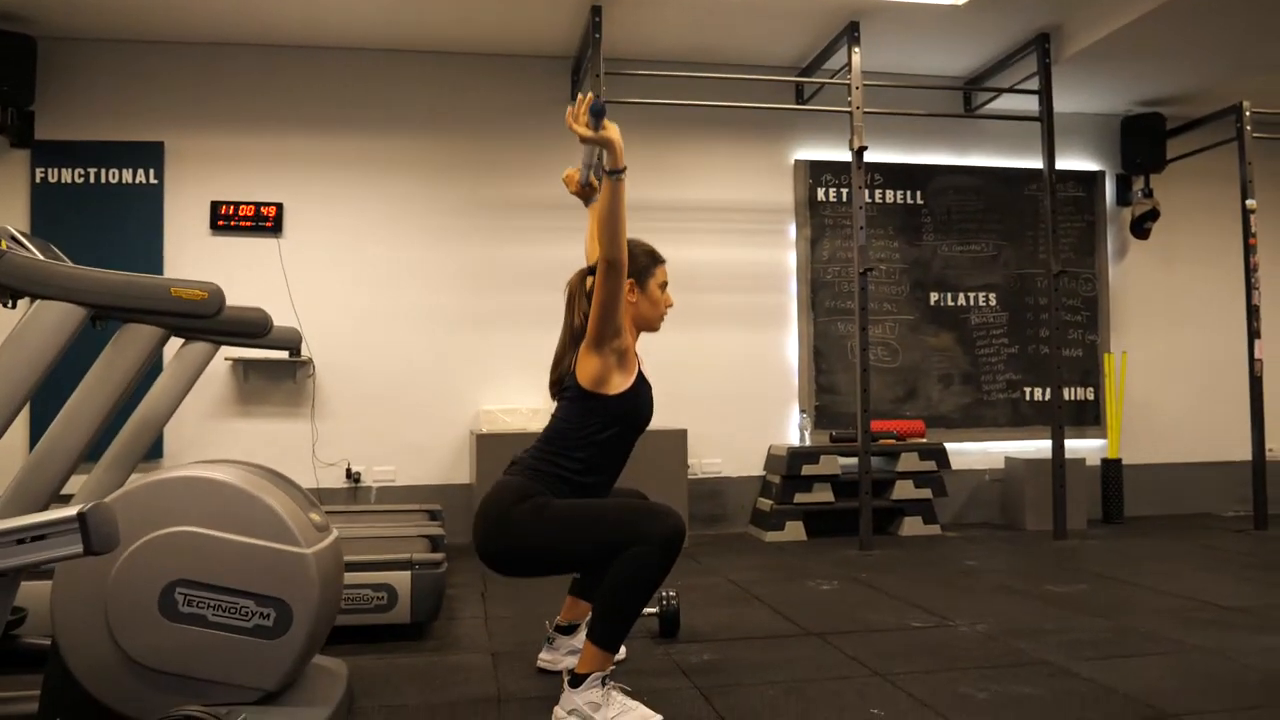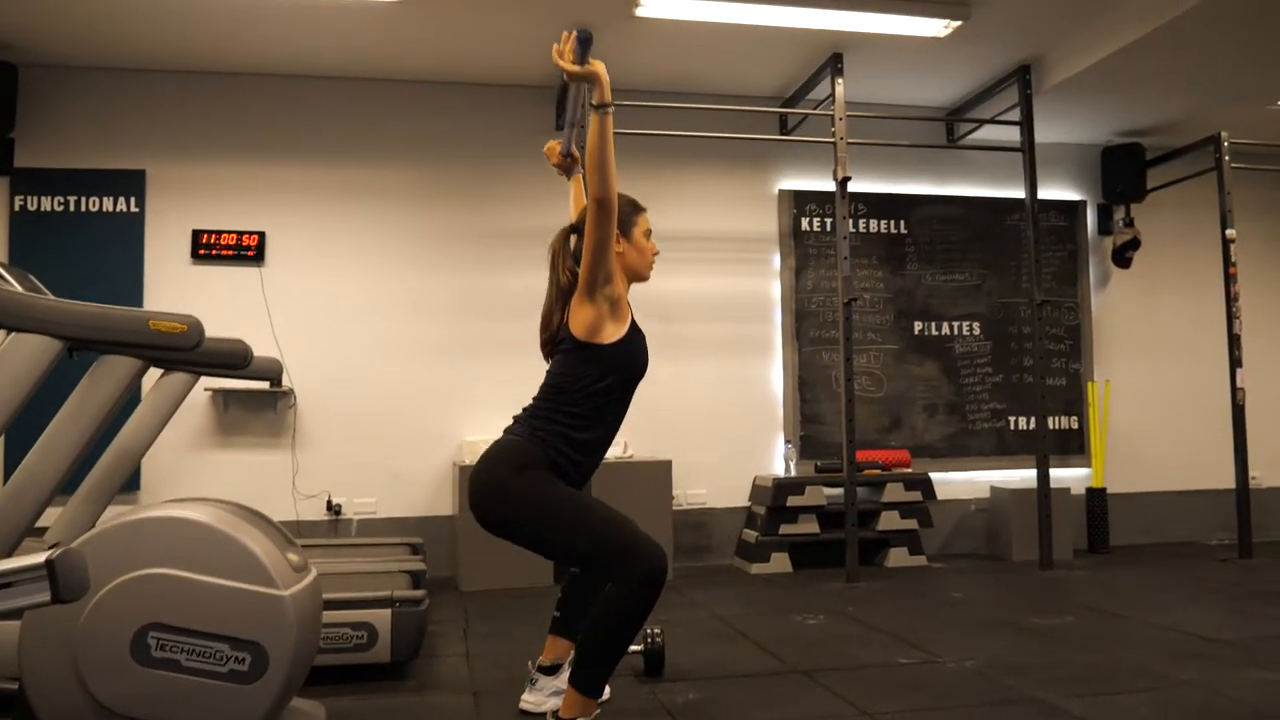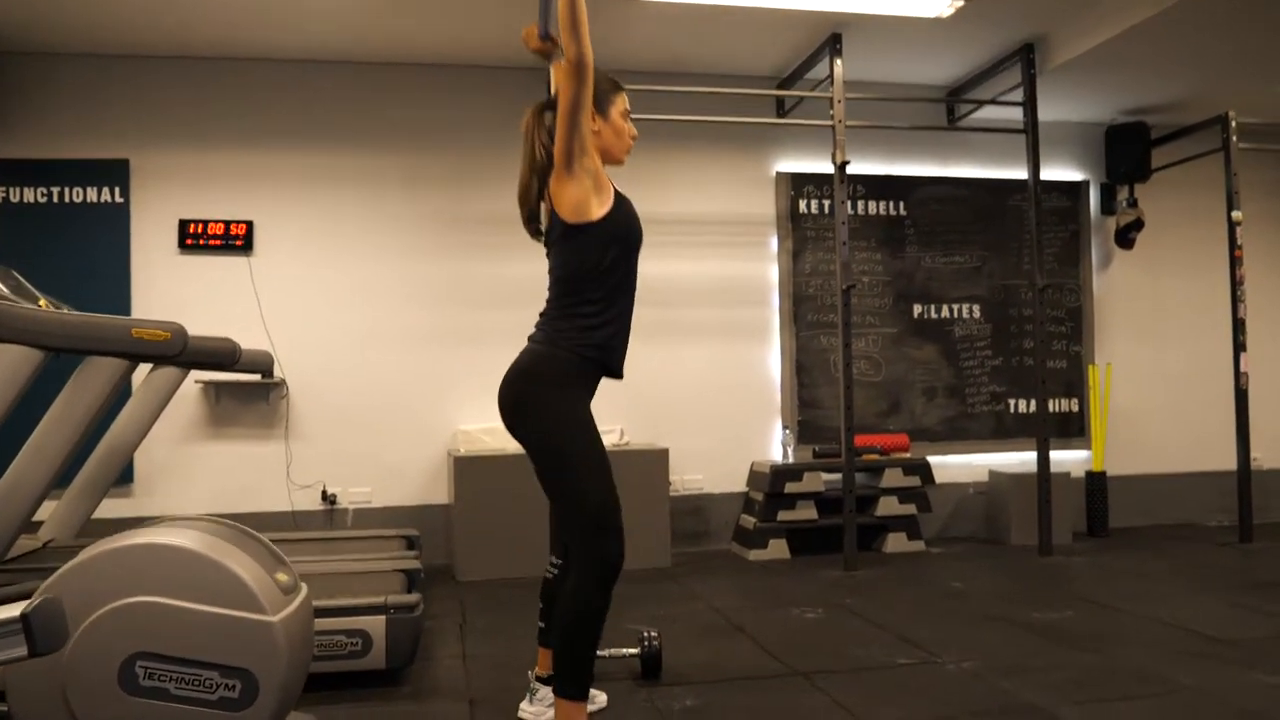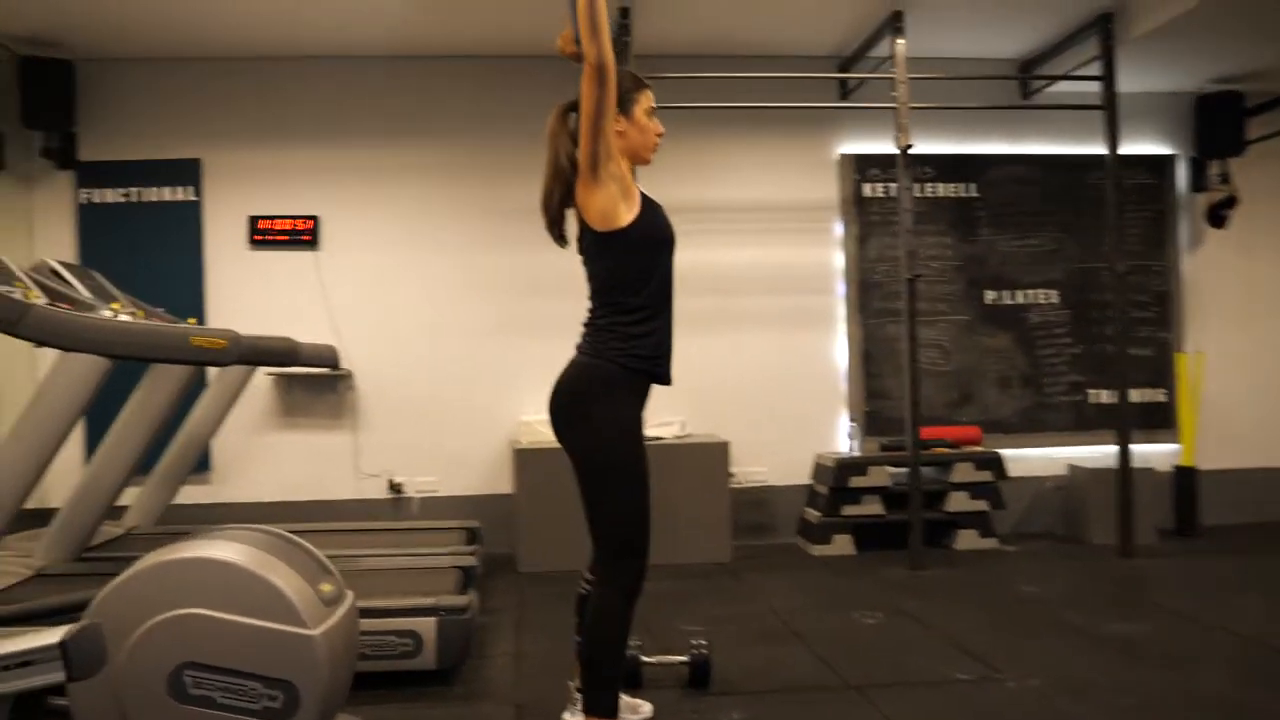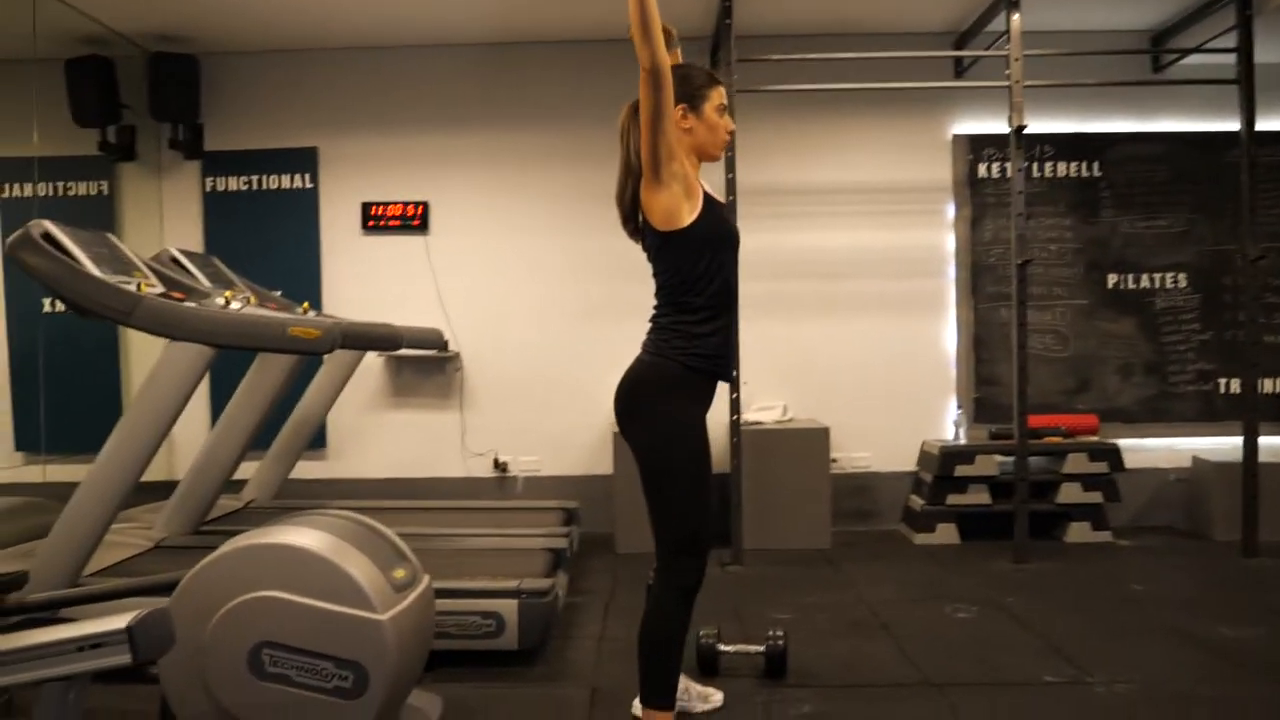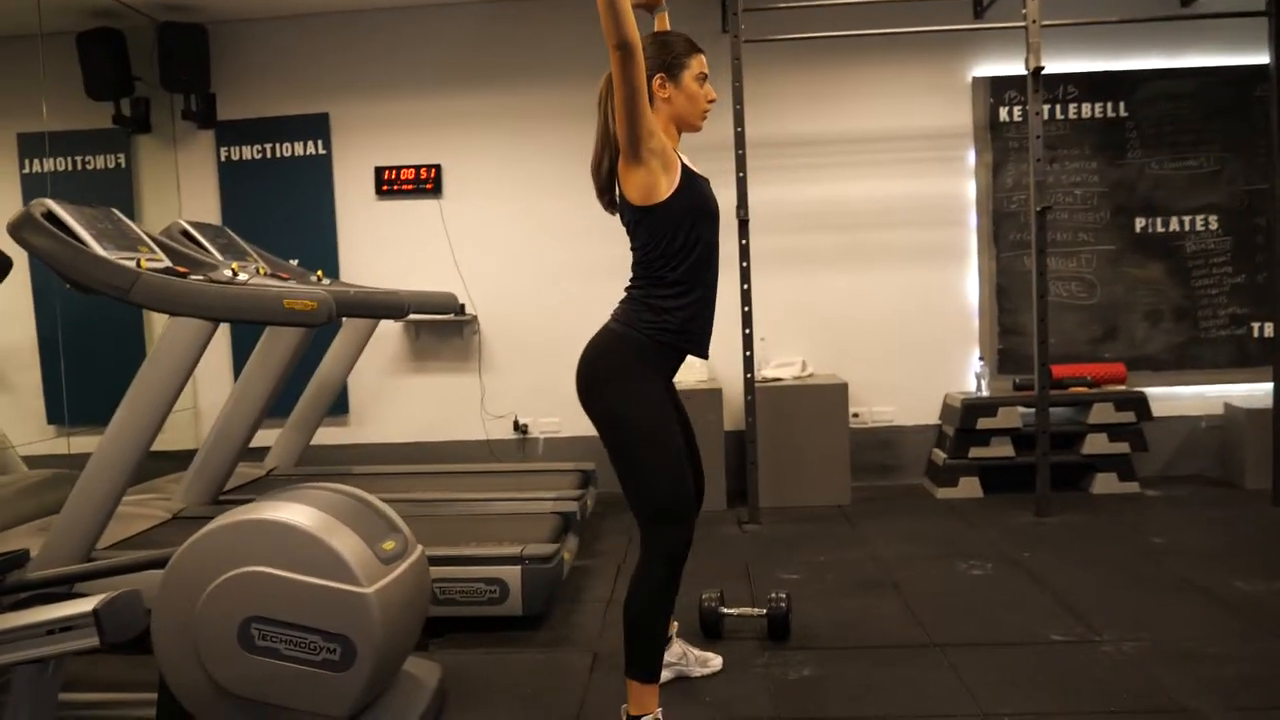
dt=0.4s
person 1, frame 1
left shoulder: (609, 343)
right shoulder: (610, 349)
left elbow: (603, 258)
right elbow: (611, 261)
left wrist: (593, 198)
right wrist: (613, 161)
left hip: (527, 507)
right hip: (515, 520)
left knee: (627, 510)
right knee: (659, 529)
left ankle: (565, 636)
person 1, frame 2
left shoulder: (598, 298)
right shoulder: (601, 301)
left elbow: (590, 213)
right elbow: (601, 208)
left wrist: (574, 171)
right wrist: (599, 101)
left hip: (524, 475)
right hip: (516, 480)
left knee: (608, 551)
right knee: (640, 563)
person 1, frame 3
left shoulder: (581, 179)
right shoulder: (579, 174)
left elbow: (570, 75)
right elbow: (579, 65)
left hip: (550, 384)
right hip: (550, 386)
left knee: (579, 538)
right knee: (599, 548)
person 1, frame 4
left shoulder: (612, 187)
right shoulder: (605, 181)
left elbow: (601, 75)
right elbow: (601, 69)
left hip: (604, 390)
right hip: (602, 393)
left knee: (615, 556)
right knee: (622, 563)
person 1, frame 5
left shoulder: (681, 179)
right shoulder: (667, 178)
left elbow: (669, 81)
right elbow: (653, 73)
left hip: (674, 389)
right hip: (666, 392)
left knee: (685, 553)
right knee: (682, 560)
person 1, frame 6
left shoulder: (663, 150)
right shoulder: (648, 152)
left hip: (643, 367)
right hip: (625, 367)
left knee: (683, 501)
right knee: (667, 531)
left ankle: (659, 642)
